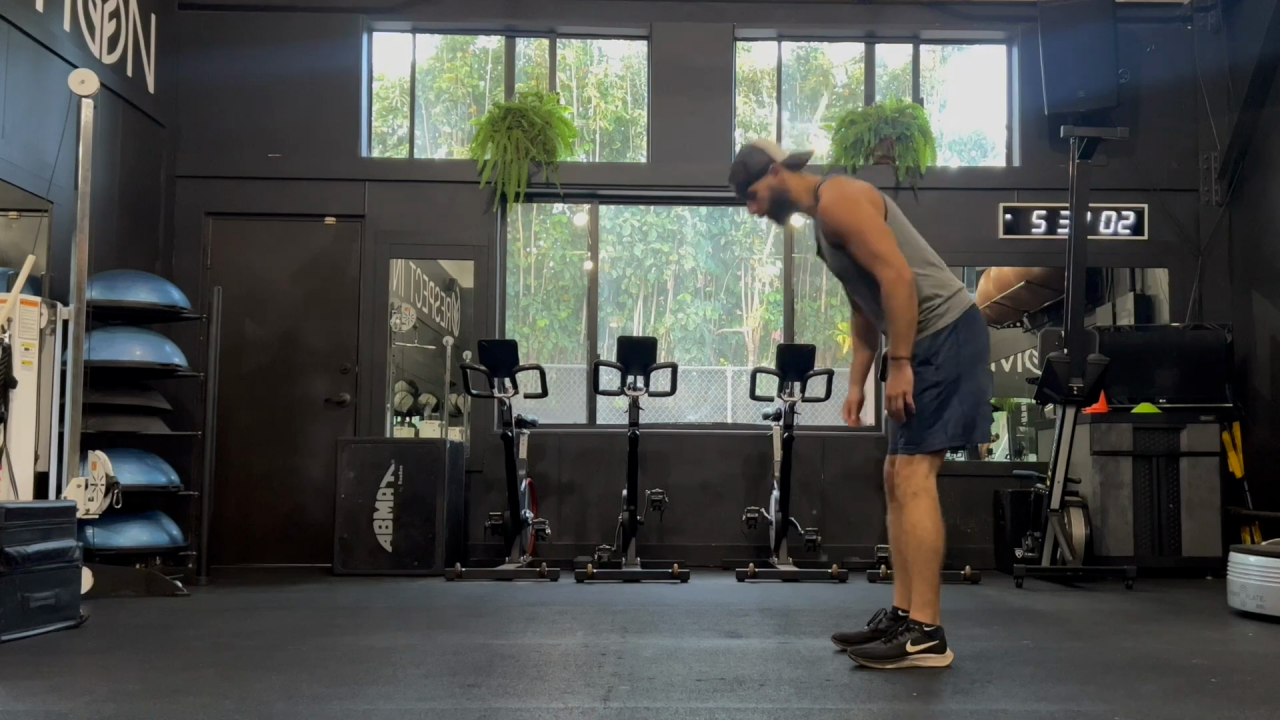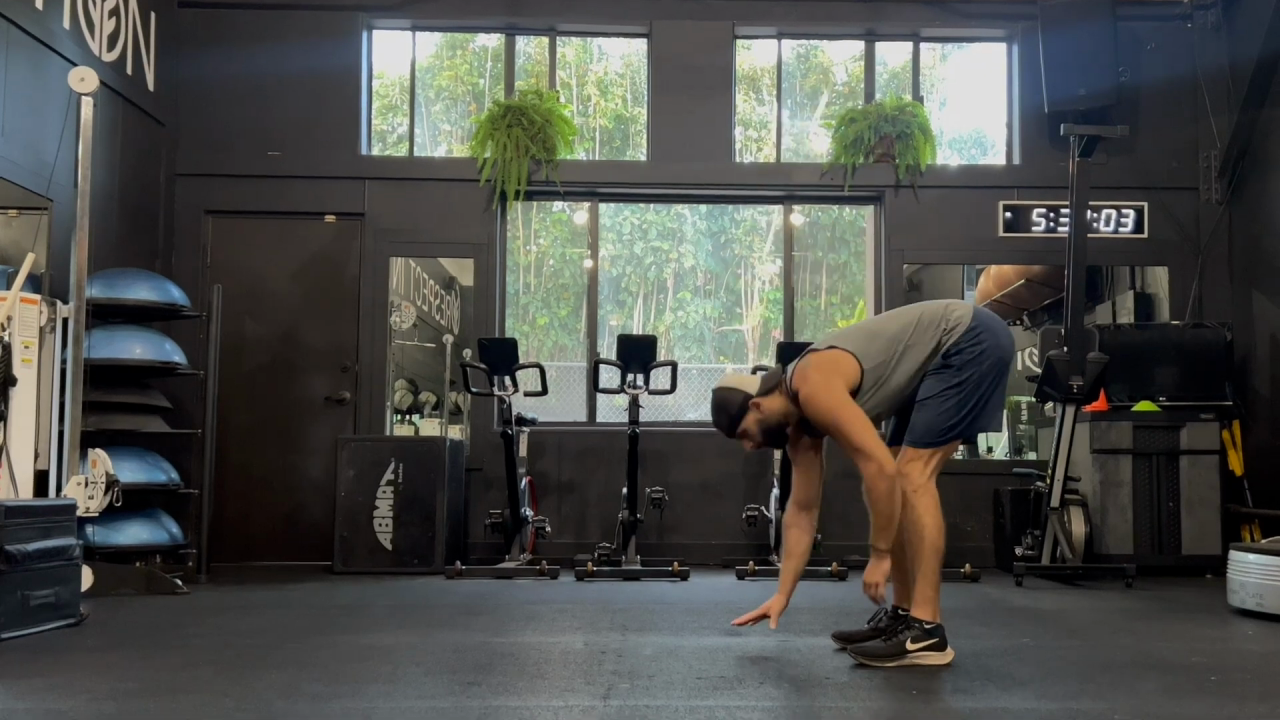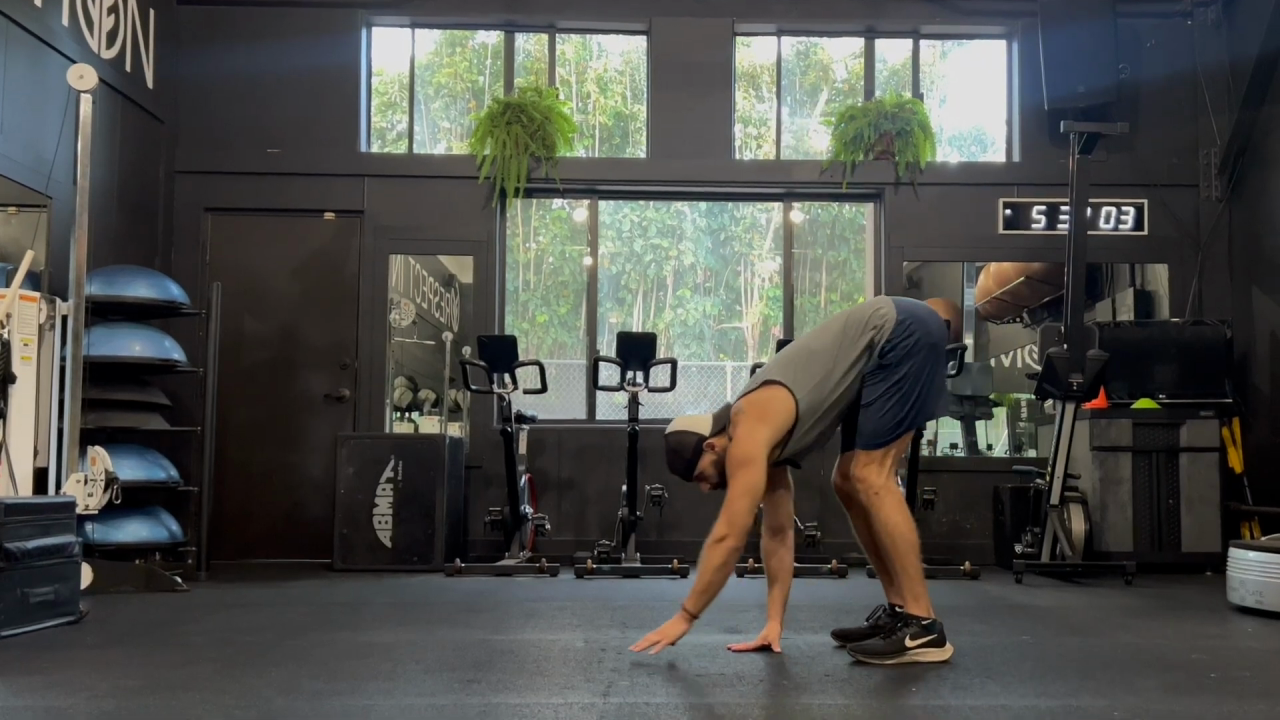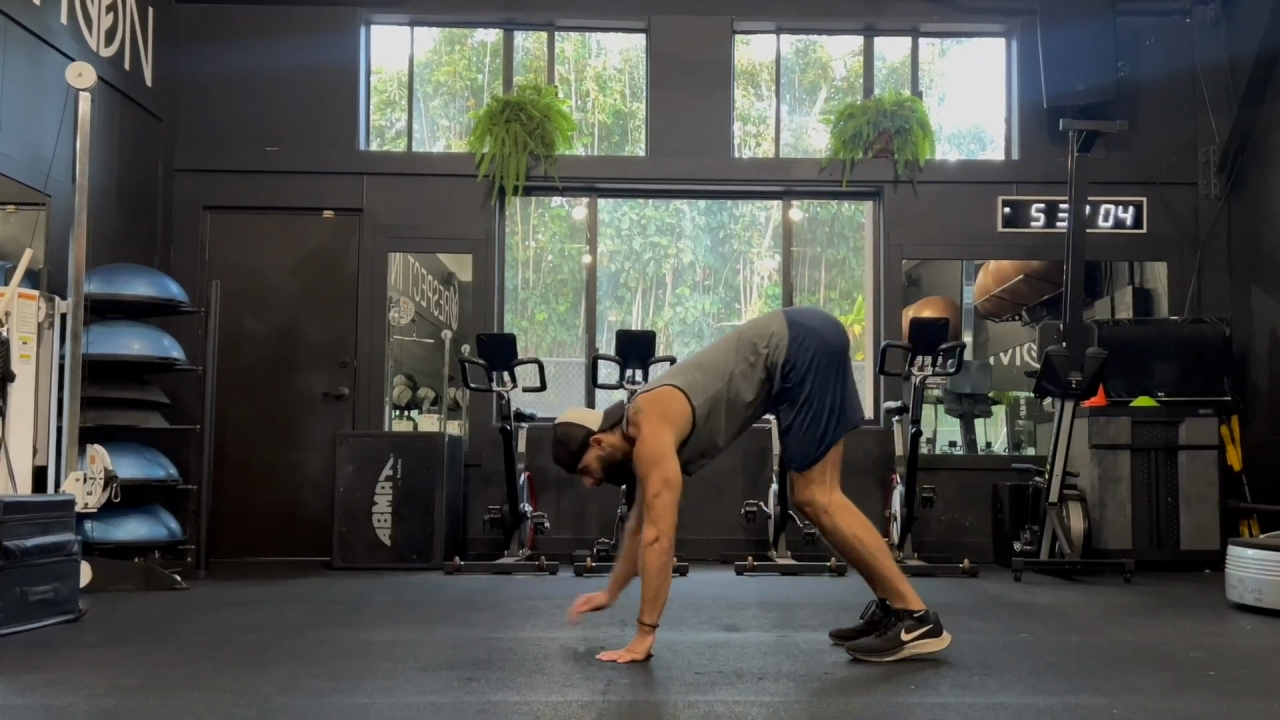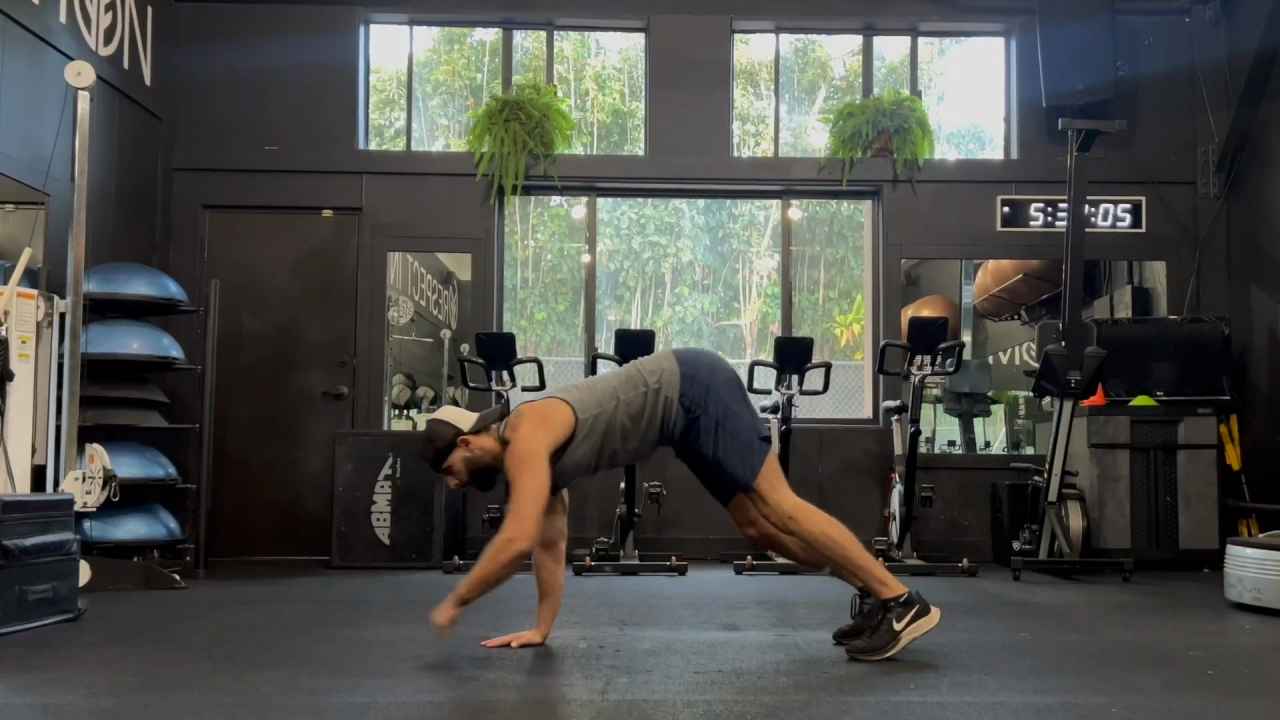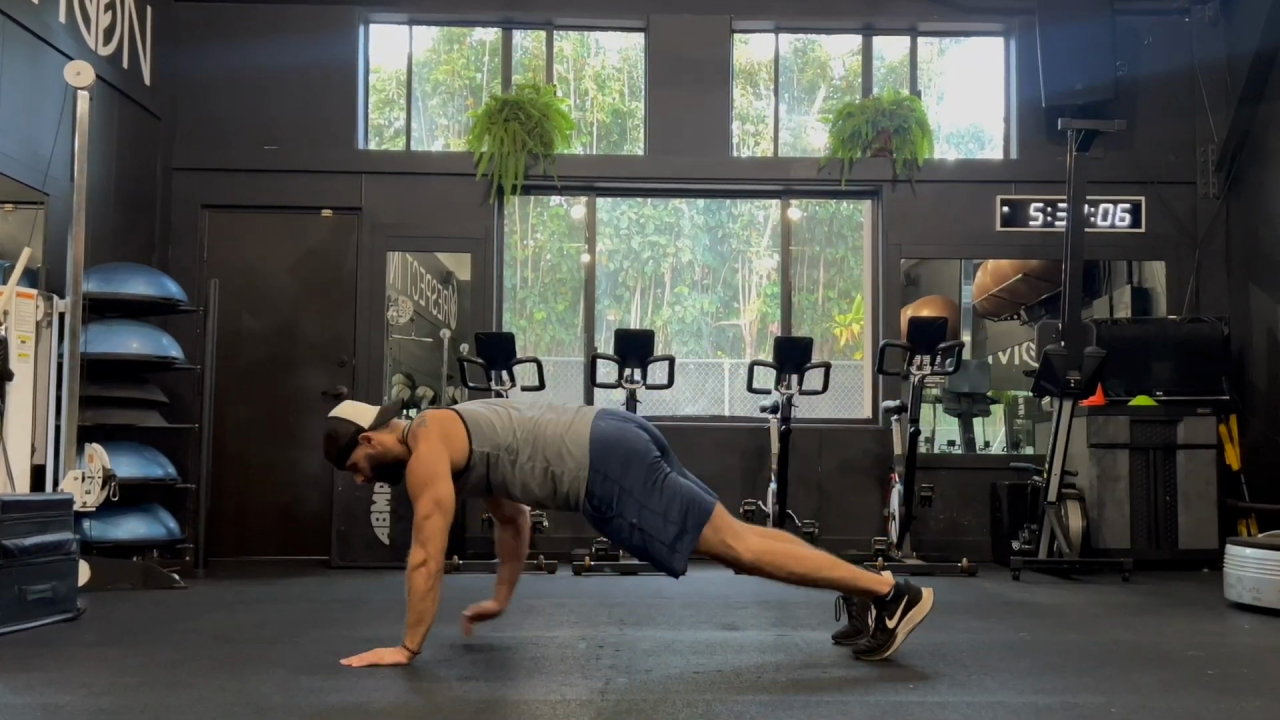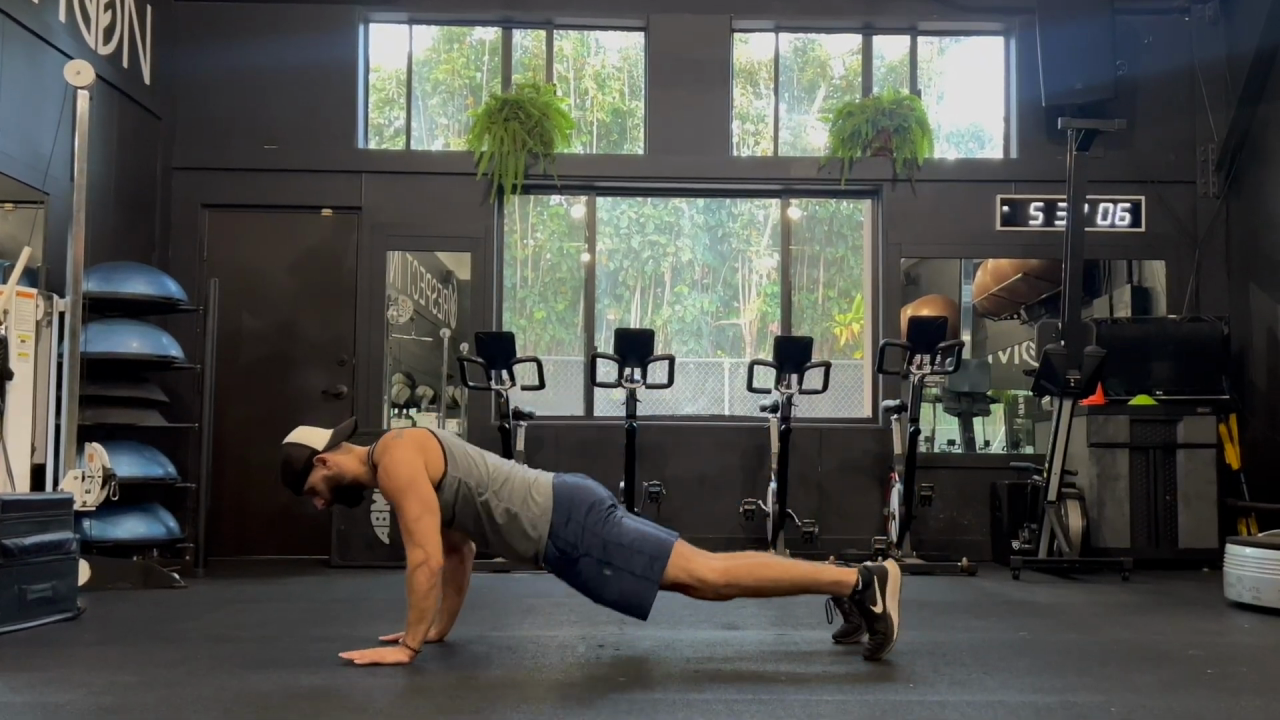
dt=0.7s
person 1, frame 1
left shoulder: (839, 197)
right shoulder: (823, 218)
left elbow: (898, 277)
right elbow: (863, 307)
left wrist: (899, 363)
right wrist: (856, 382)
left hip: (946, 334)
right hip: (925, 342)
left knee: (913, 477)
right knee: (897, 479)
left ankle: (925, 634)
right ankle: (902, 614)
person 1, frame 2
left shoulder: (814, 391)
right shoulder: (799, 418)
left elbow: (882, 469)
right elbow: (802, 510)
left wrist: (879, 556)
right wrist: (781, 597)
left hip: (972, 339)
right hip: (954, 347)
left knee: (911, 475)
right knee: (901, 476)
left ankle: (926, 632)
right ankle: (904, 614)
person 1, frame 3
left shoulder: (747, 436)
right shoulder: (764, 439)
left elbow: (728, 537)
right elbow: (778, 531)
left wrist: (684, 617)
right wrist: (773, 622)
left hip: (902, 332)
right hip: (890, 337)
left knee: (869, 480)
right knee: (849, 483)
left ankle: (923, 628)
right ankle: (900, 611)
person 1, frame 4
left shoulder: (649, 433)
right shoulder: (642, 436)
left elbow: (657, 534)
right elbow: (642, 520)
left wrist: (645, 635)
right wrist: (610, 589)
left hip: (801, 346)
right hip: (800, 348)
left knee: (817, 497)
right knee: (807, 497)
left ankle: (917, 619)
right ankle: (890, 608)
person 1, frame 5
left shoulder: (523, 438)
right shoulder: (531, 451)
left elbow: (518, 538)
right elbow: (546, 540)
left wrist: (456, 602)
right wrist: (542, 626)
left hip: (693, 387)
right hip: (686, 402)
left knee: (778, 510)
right knee: (757, 526)
left ankle: (902, 602)
right ankle: (875, 596)
person 1, frame 6
left shoulder: (424, 449)
right shoulder: (450, 436)
left elbow: (425, 558)
right elbow: (514, 514)
left wrist: (408, 646)
right wrist: (502, 597)
left hip: (605, 469)
right hip: (615, 437)
left knee: (738, 546)
right knee: (733, 533)
left ankle: (890, 592)
right ankle: (866, 590)
person 1, frame 7
left shoulder: (394, 457)
right shoulder: (412, 461)
left elbow: (426, 558)
right elbow: (457, 552)
left wrist: (408, 646)
right wrist: (438, 628)
left hip: (567, 526)
right hip: (569, 508)
left knee: (706, 576)
right knee: (702, 567)
left ankle: (861, 579)
right ankle: (847, 586)
